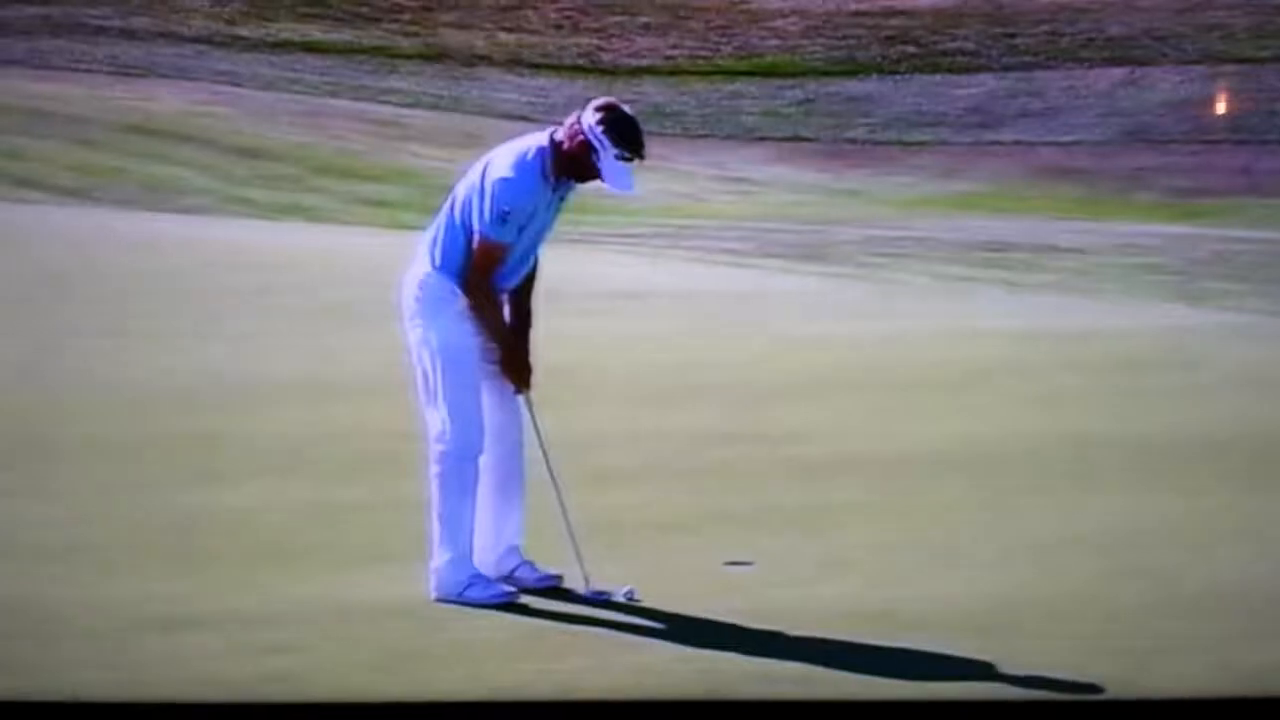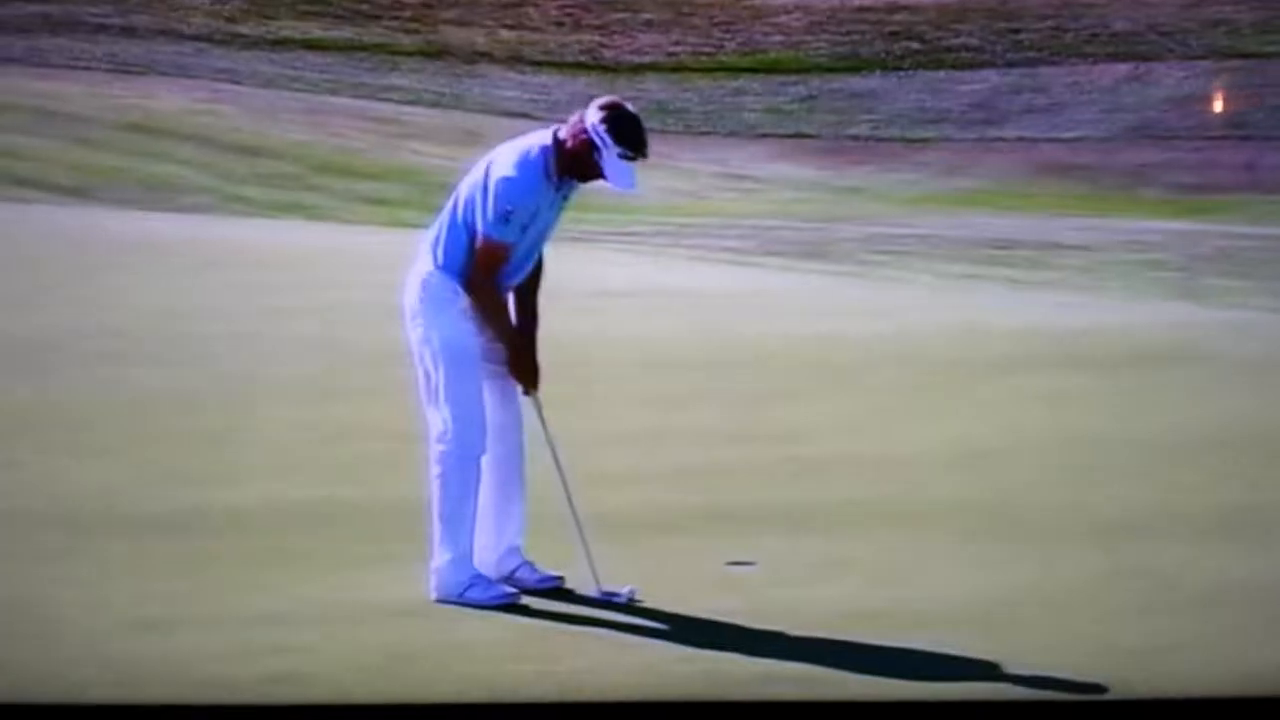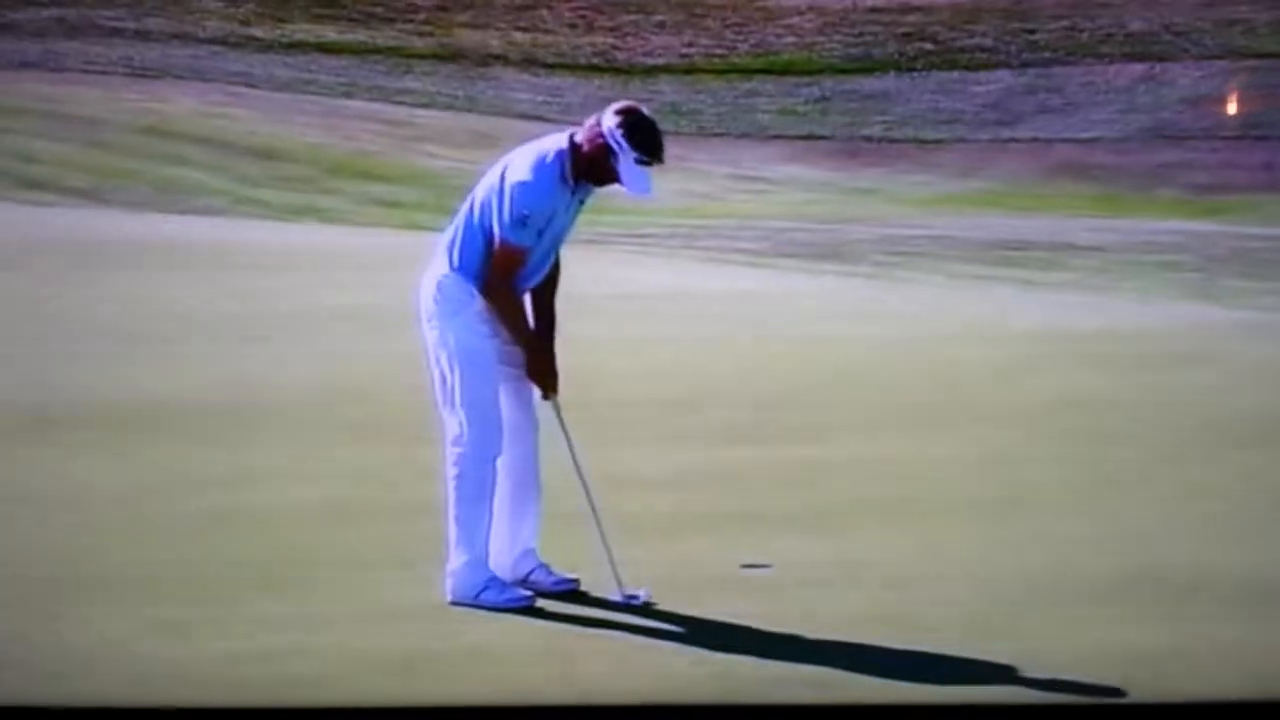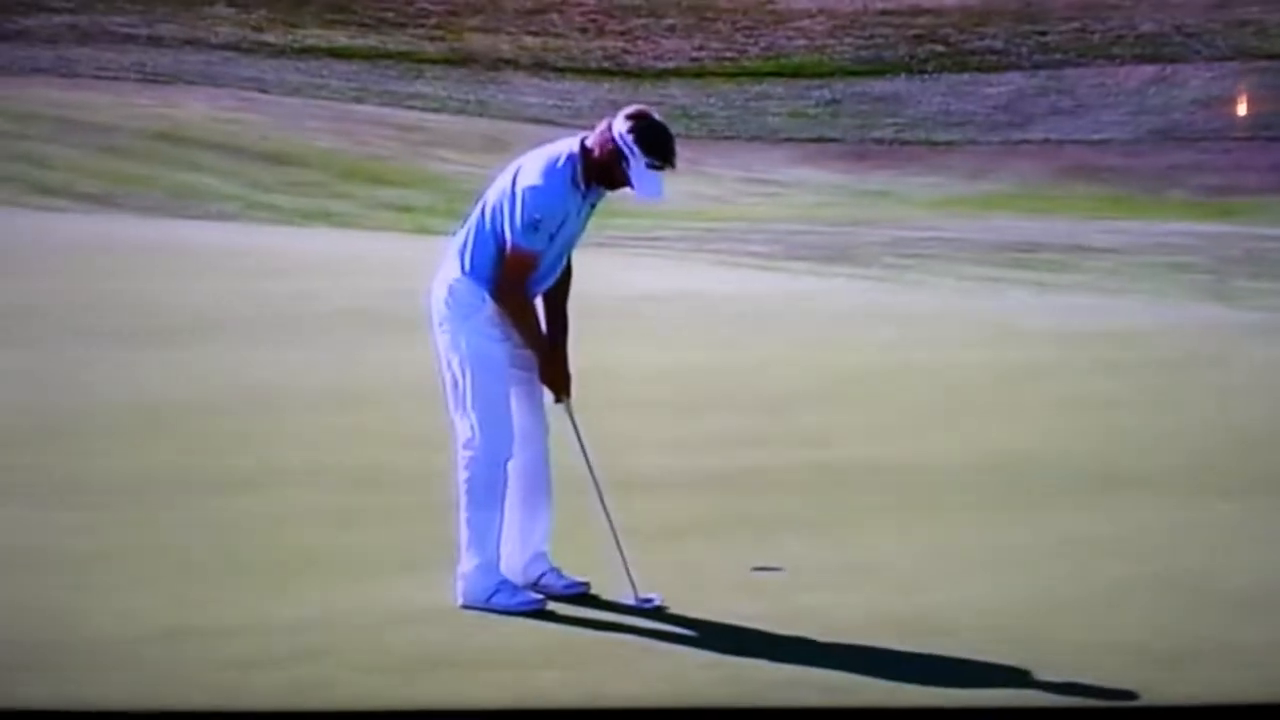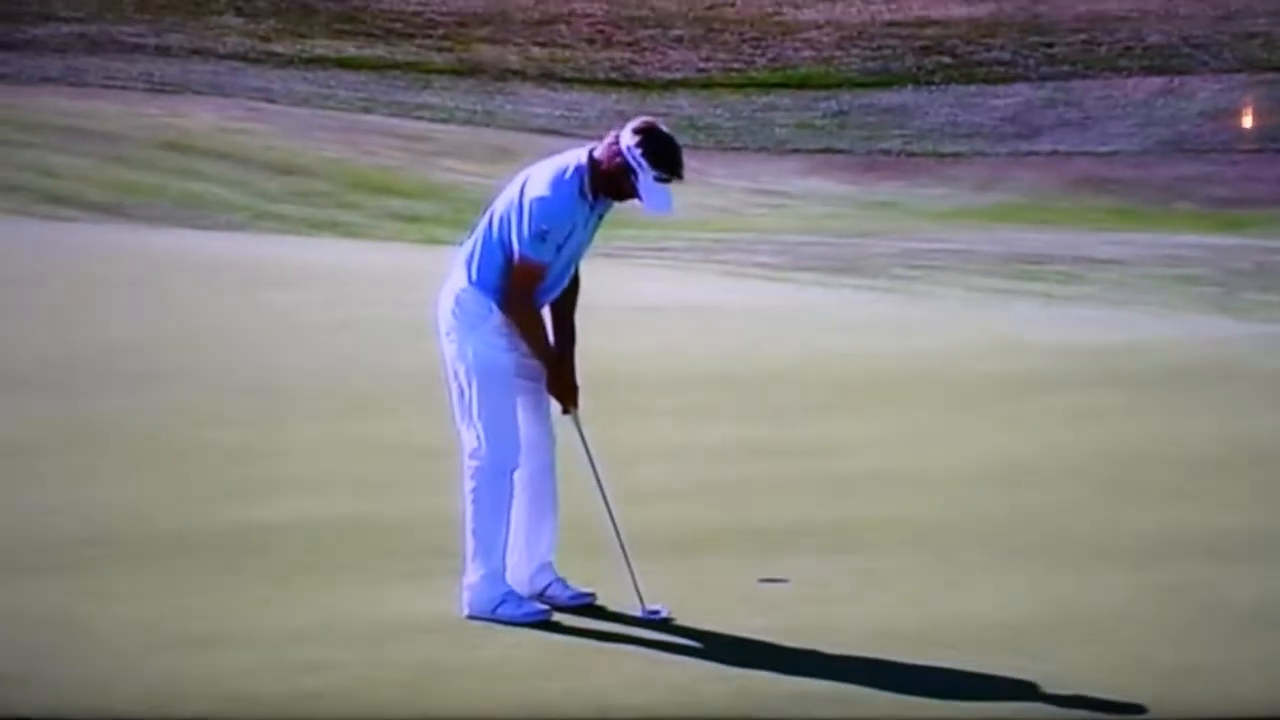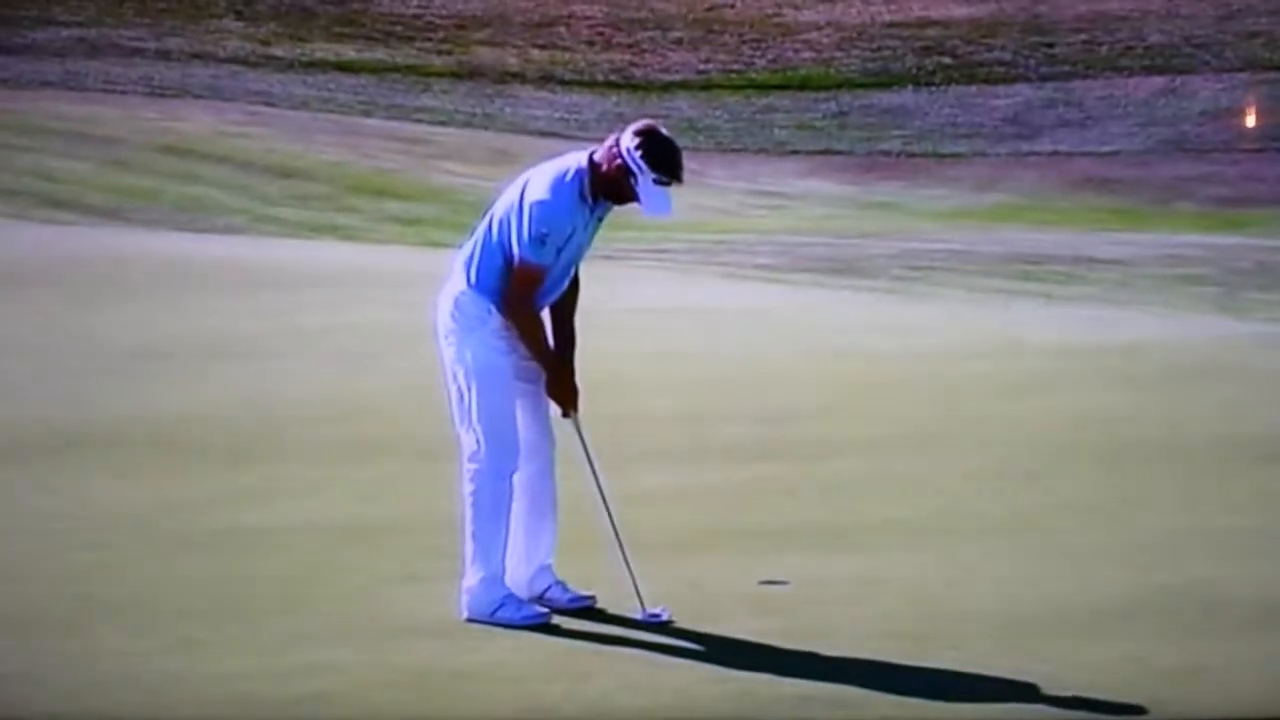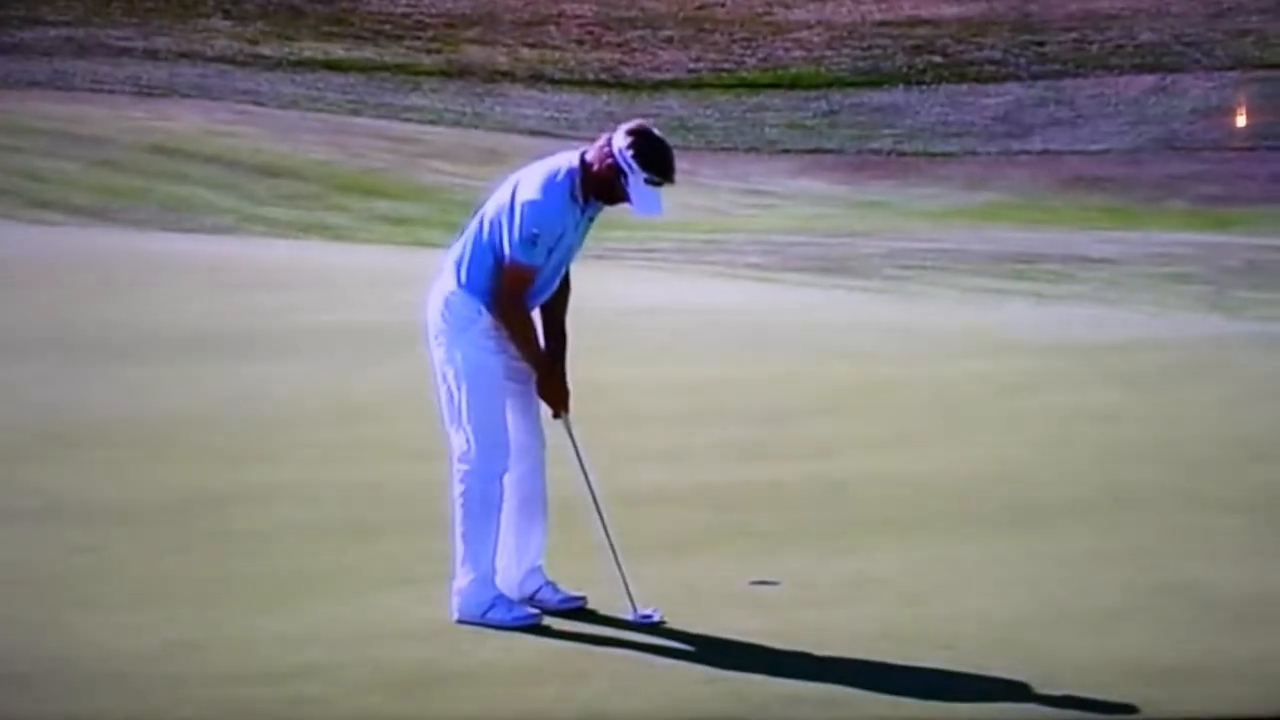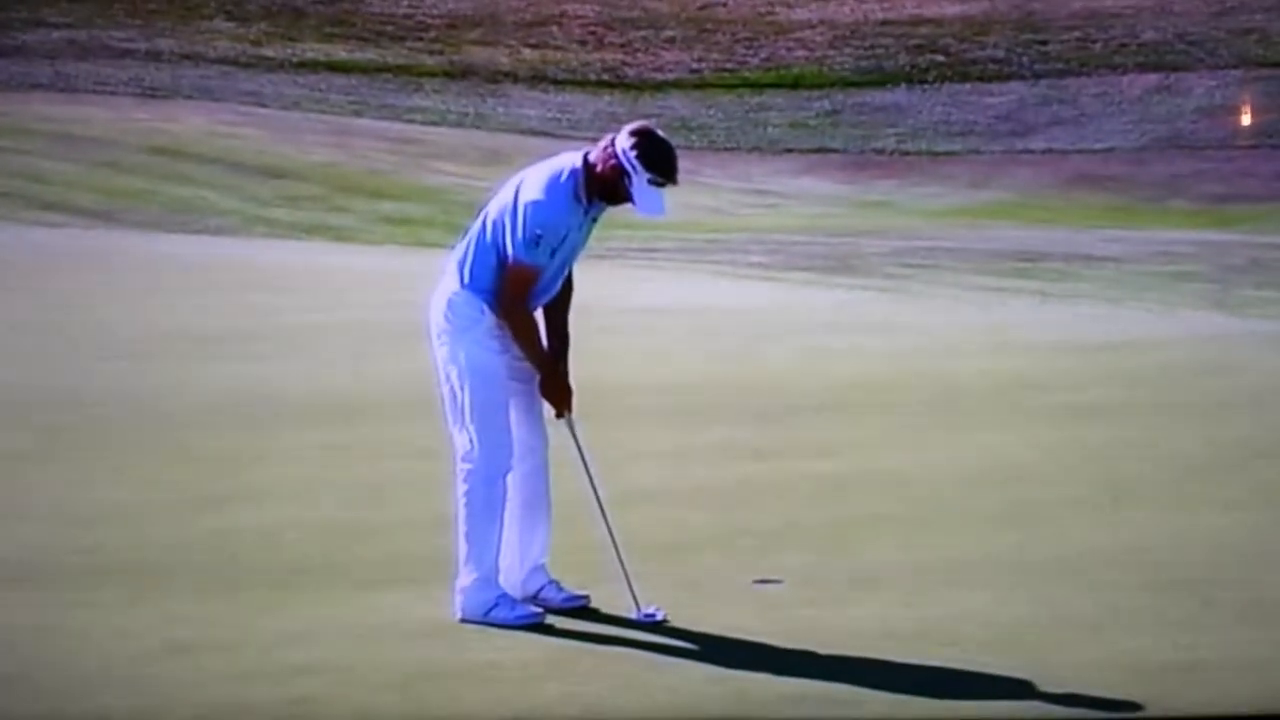
dt=0.2s
person 1, frame 1
left shoulder: (559, 173)
right shoulder: (515, 178)
right elbow: (478, 277)
left wrist: (520, 339)
right wrist: (509, 349)
left hip: (476, 298)
right hip: (443, 296)
left knee: (503, 433)
right knee: (460, 437)
left ankle: (500, 557)
right ankle: (452, 572)
person 1, frame 2
left shoulder: (562, 171)
right shoulder: (518, 177)
right elbow: (481, 277)
left wrist: (527, 339)
right wrist: (515, 349)
left hip: (479, 297)
right hip: (445, 295)
left knee: (504, 432)
right knee: (462, 436)
left ankle: (500, 558)
right ankle: (453, 573)
person 1, frame 3
left shoulder: (578, 175)
right shoulder: (534, 181)
right elbow: (499, 281)
left wrist: (546, 343)
right wrist: (534, 352)
left hip: (494, 300)
right hip: (461, 297)
left knee: (520, 436)
right knee: (478, 439)
left ankle: (515, 561)
right ankle: (469, 575)
person 1, frame 4
left shoulder: (589, 178)
right shoulder: (545, 185)
right elbow: (511, 285)
left wrist: (558, 347)
right wrist: (547, 356)
left hip: (505, 304)
right hip: (472, 301)
left knee: (530, 439)
right knee: (489, 442)
left ankle: (527, 564)
right ankle: (480, 579)
person 1, frame 5
left shoulder: (597, 189)
right shoulder: (552, 196)
right elbow: (519, 296)
left wrist: (566, 358)
right wrist: (554, 366)
left hip: (511, 314)
right hip: (479, 311)
left knee: (535, 449)
right knee: (495, 453)
left ankle: (532, 574)
right ankle: (485, 589)
person 1, frame 6
left shoulder: (597, 192)
right shoulder: (553, 199)
left elbow: (566, 275)
right elbow: (519, 299)
left wrist: (566, 360)
right wrist: (554, 370)
left hip: (510, 317)
right hip: (477, 314)
left knee: (535, 452)
right knee: (494, 456)
left ankle: (531, 578)
right ankle: (484, 592)
person 1, frame 7
left shoulder: (587, 192)
right shoulder: (544, 199)
left elbow: (557, 275)
right elbow: (510, 300)
left wrist: (557, 360)
right wrist: (545, 371)
left hip: (500, 316)
right hip: (468, 314)
left knee: (526, 452)
right knee: (485, 456)
left ankle: (522, 578)
right ankle: (475, 594)
person 1, frame 8
left shoulder: (590, 192)
right shoulder: (547, 200)
left elbow: (559, 275)
right elbow: (513, 299)
left wrist: (559, 361)
right wrist: (548, 372)
left hip: (503, 317)
right hip: (471, 314)
left knee: (529, 451)
right knee: (488, 455)
left ankle: (525, 577)
right ankle: (478, 592)
